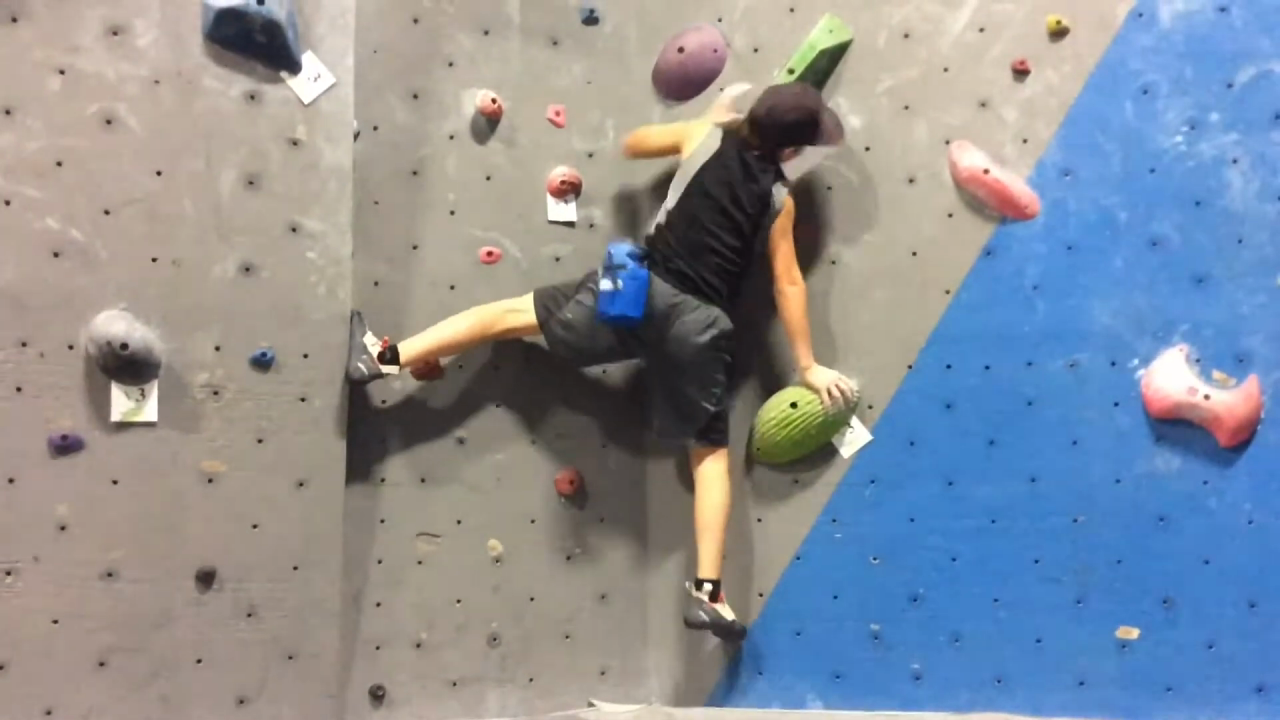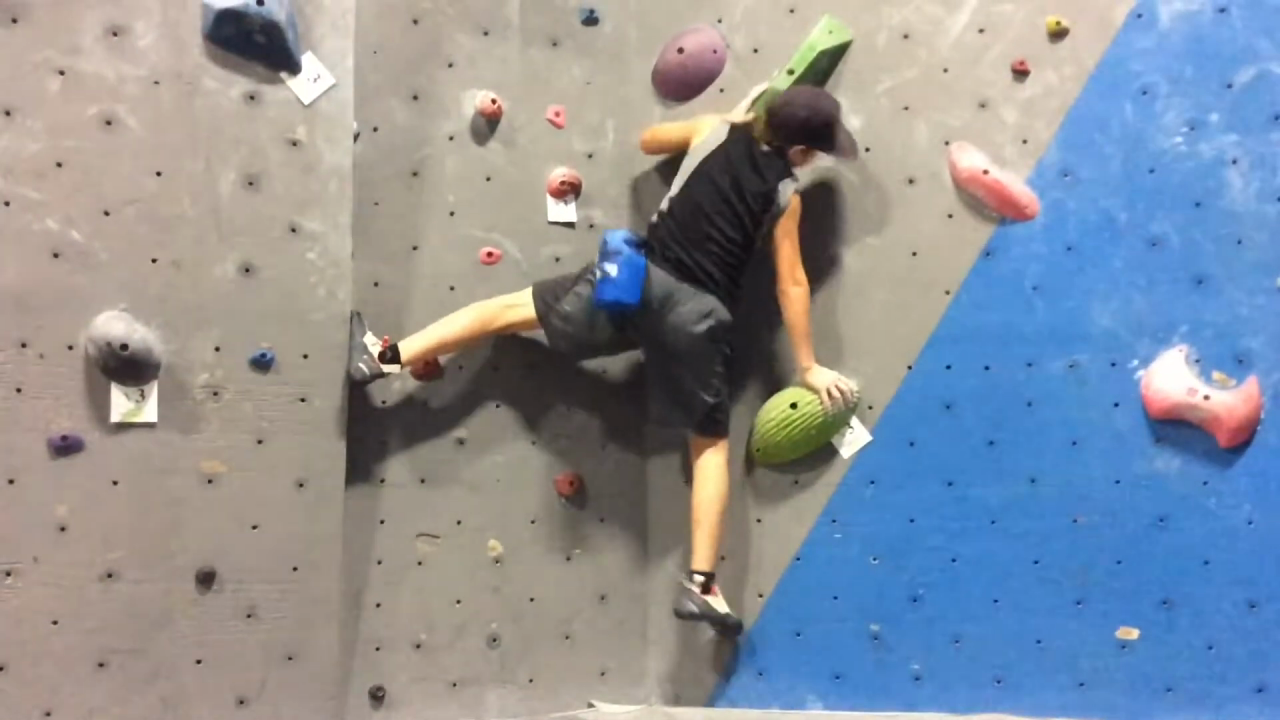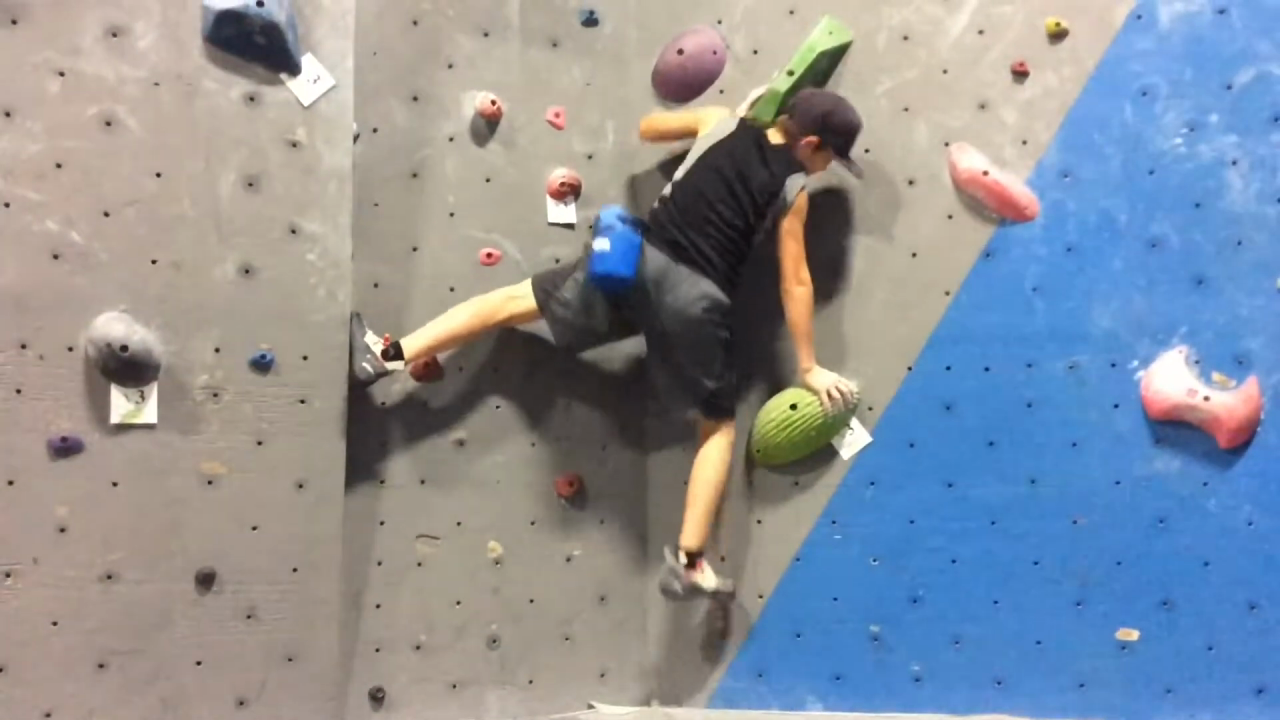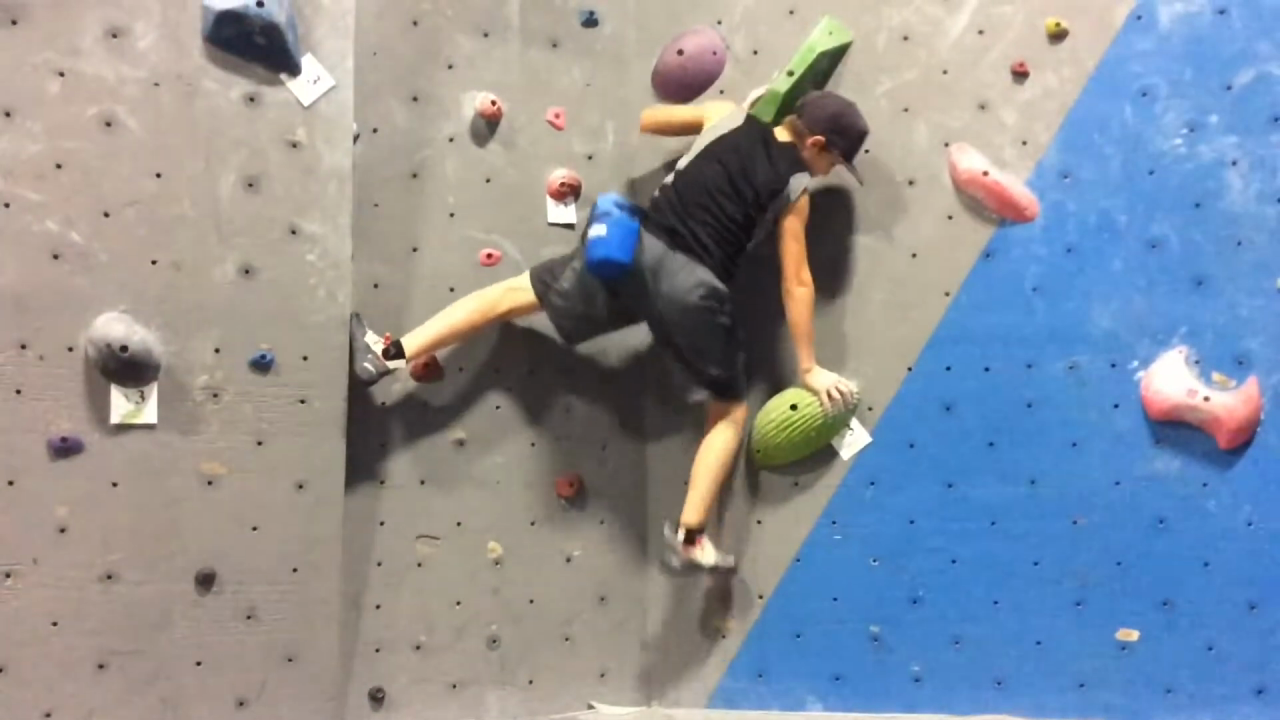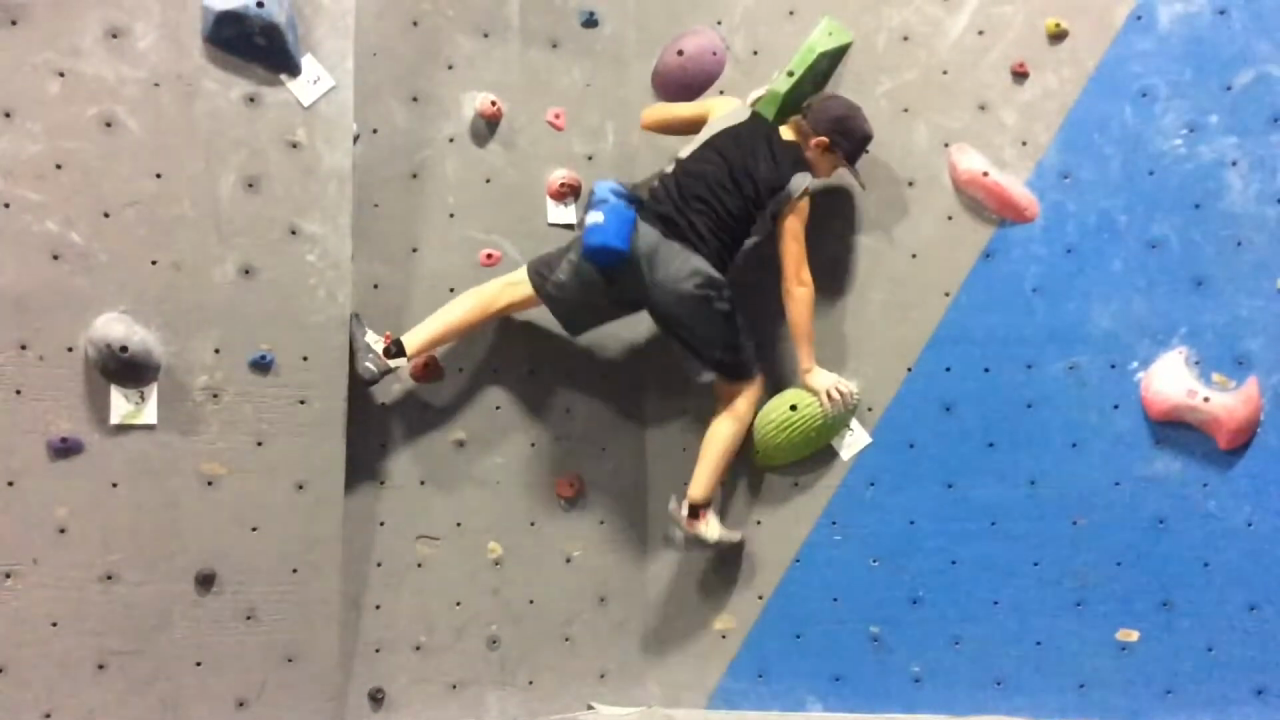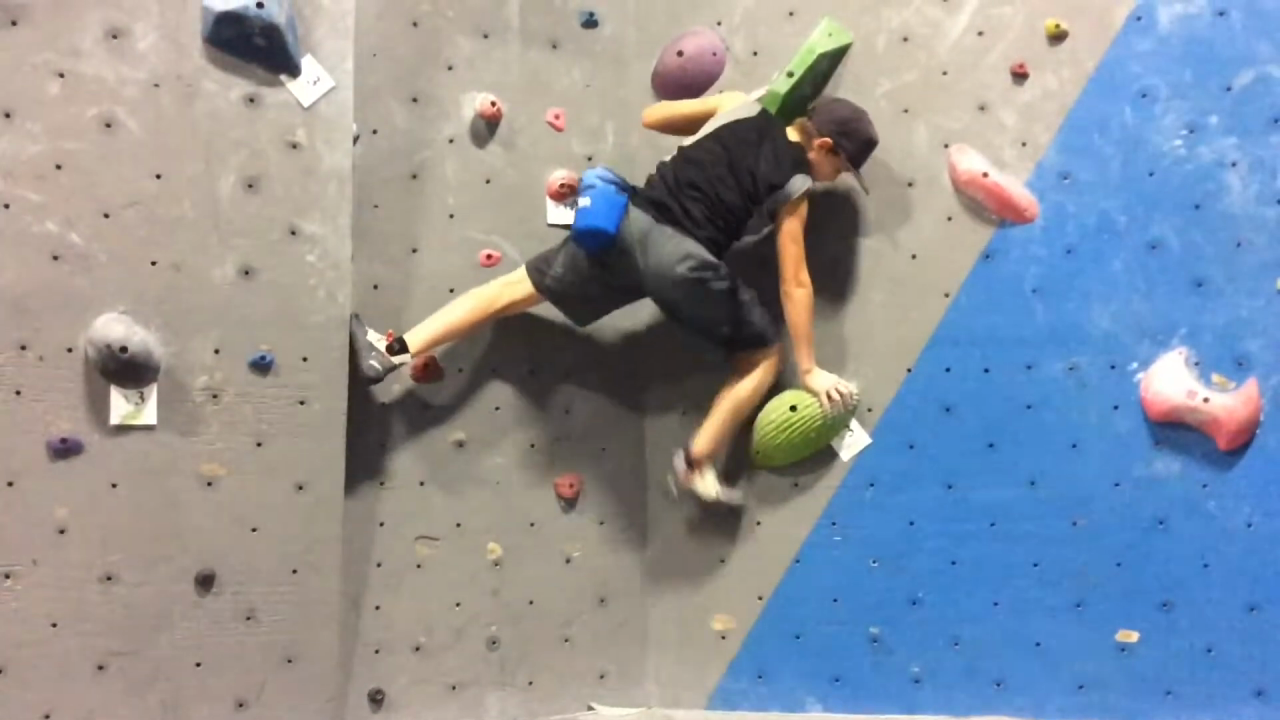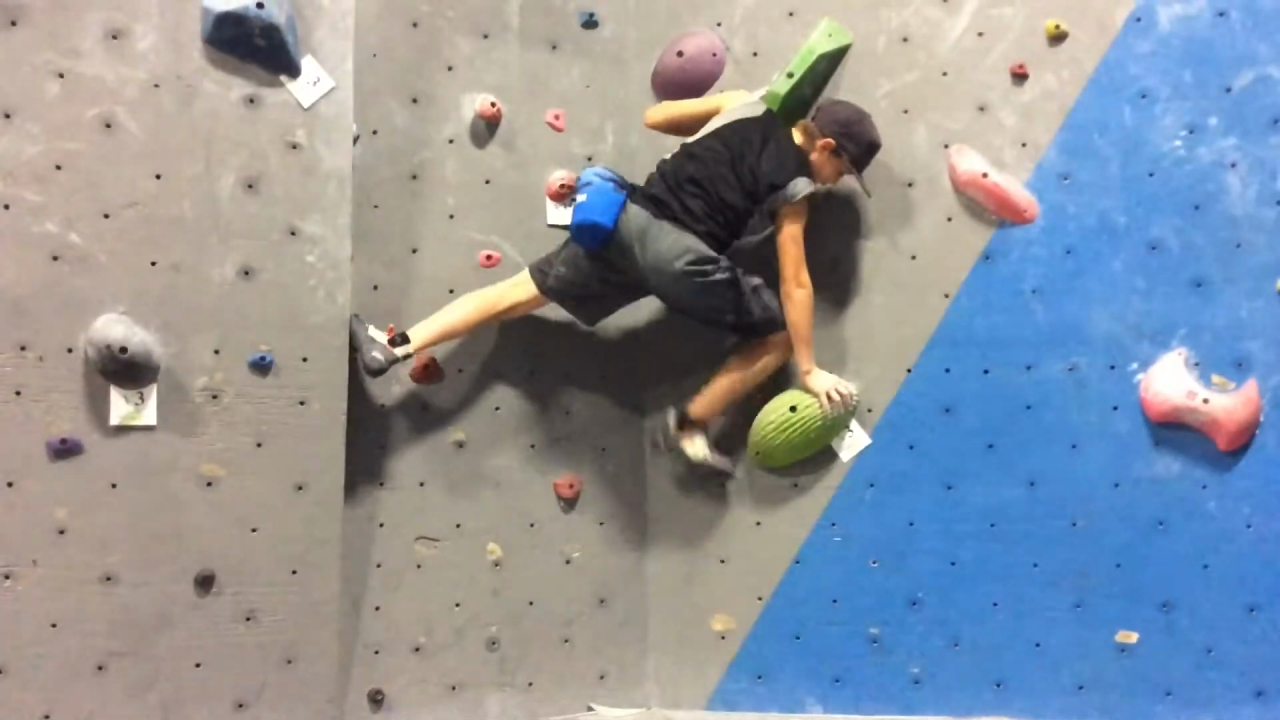
dt=0.1s
person 1, frame 1
left shoulder: (708, 136)
right shoulder: (779, 194)
left elbow: (635, 145)
right elbow: (788, 284)
right wrist: (808, 367)
left hip: (639, 287)
right hip: (699, 323)
left knee: (510, 313)
right knee: (712, 455)
left ankle: (385, 356)
right ankle: (706, 593)
person 1, frame 2
left shoulder: (716, 132)
right shoulder: (786, 192)
left elbow: (649, 139)
right elbow: (792, 283)
right wrist: (808, 368)
left hip: (641, 276)
right hip: (699, 314)
left knee: (510, 309)
right knee: (711, 447)
left ankle: (385, 356)
right ankle: (701, 584)
person 1, frame 3
left shoulder: (723, 123)
right shoulder: (793, 188)
left elbow: (647, 127)
right elbow: (795, 284)
right wrist: (809, 369)
left hip: (638, 260)
right hip: (696, 300)
left knee: (511, 301)
right knee: (719, 428)
left ankle: (387, 354)
right ankle: (689, 558)
person 1, frame 4
left shoulder: (728, 117)
right shoulder: (795, 186)
left elbow: (648, 120)
right elbow: (796, 283)
right wrist: (808, 368)
left hip: (637, 247)
right hip: (694, 287)
left knee: (511, 295)
right knee: (729, 412)
left ankle: (387, 352)
right ankle: (690, 537)
person 1, frame 5
left shoulder: (733, 110)
right shoulder: (798, 183)
left elbow: (650, 118)
right elbow: (796, 283)
right wrist: (808, 368)
left hip: (632, 234)
right hip: (688, 276)
left knee: (512, 288)
right knee: (745, 388)
left ankle: (390, 350)
right ankle: (697, 506)
person 1, frame 6
left shoulder: (738, 107)
right shoulder: (795, 184)
left elbow: (652, 117)
right elbow: (795, 282)
right wrist: (808, 368)
left hip: (628, 222)
right hip: (683, 259)
left knee: (513, 290)
right knee: (763, 356)
left ankle: (393, 349)
right ankle: (697, 463)
person 1, frame 7
left shoulder: (743, 106)
right shoulder: (797, 186)
left elbow: (654, 118)
right elbow: (795, 285)
right wrist: (808, 370)
left hip: (630, 218)
right hip: (682, 257)
left knee: (516, 292)
right knee: (777, 336)
left ankle: (394, 345)
right ankle: (691, 424)
